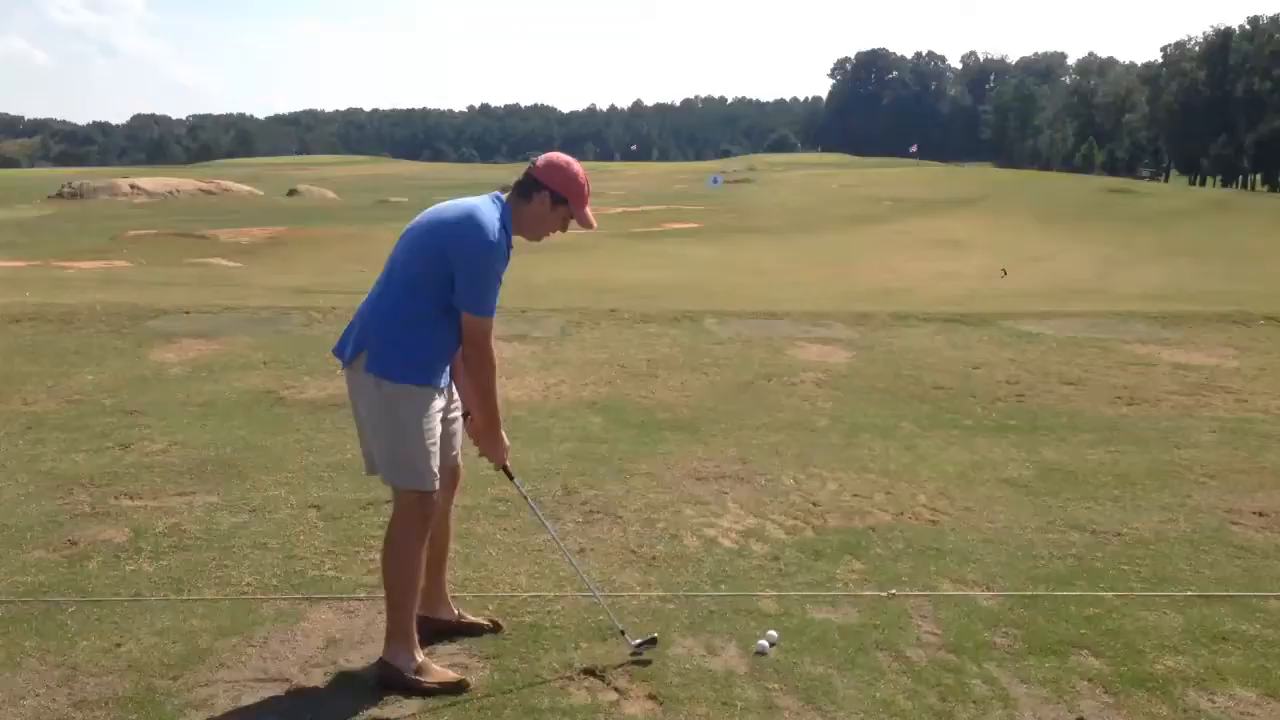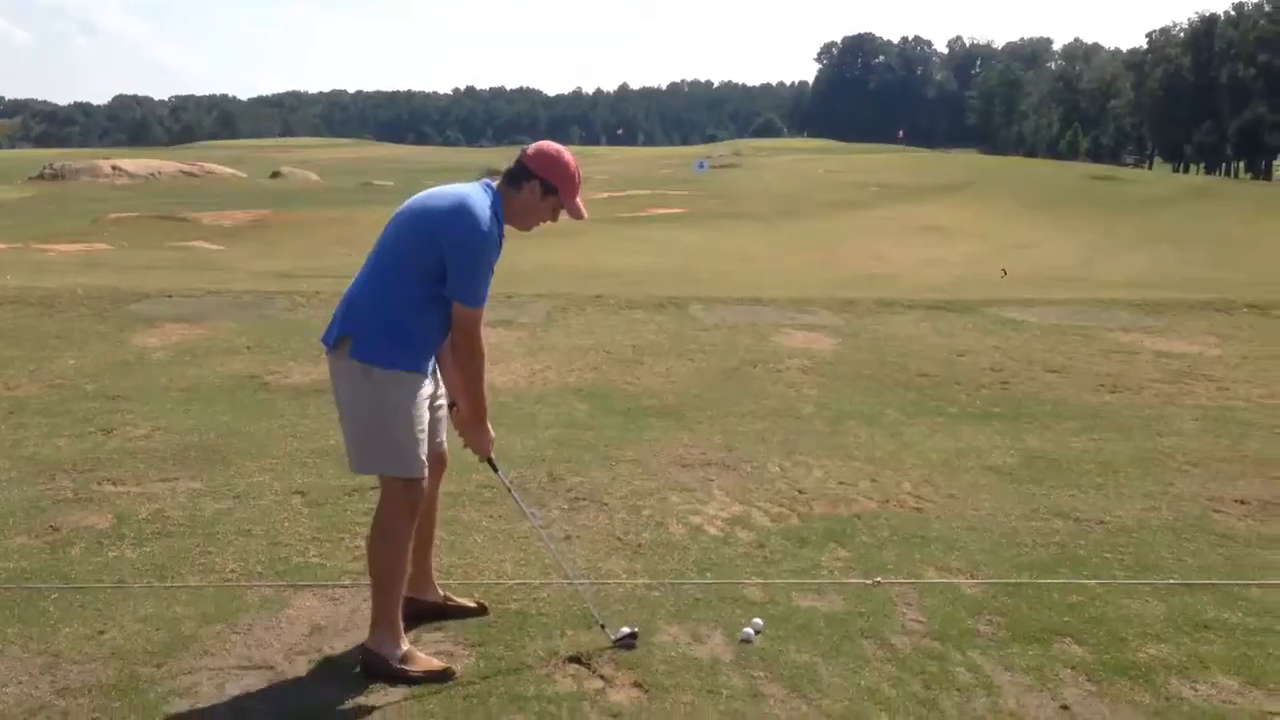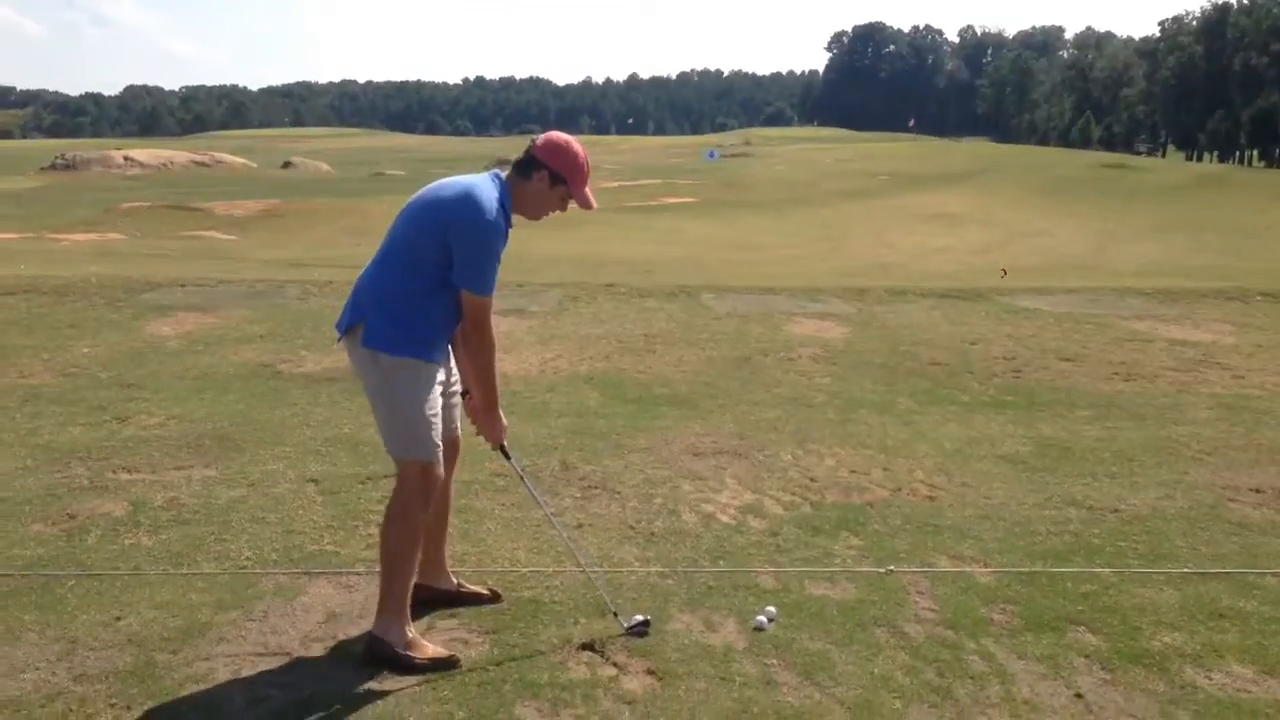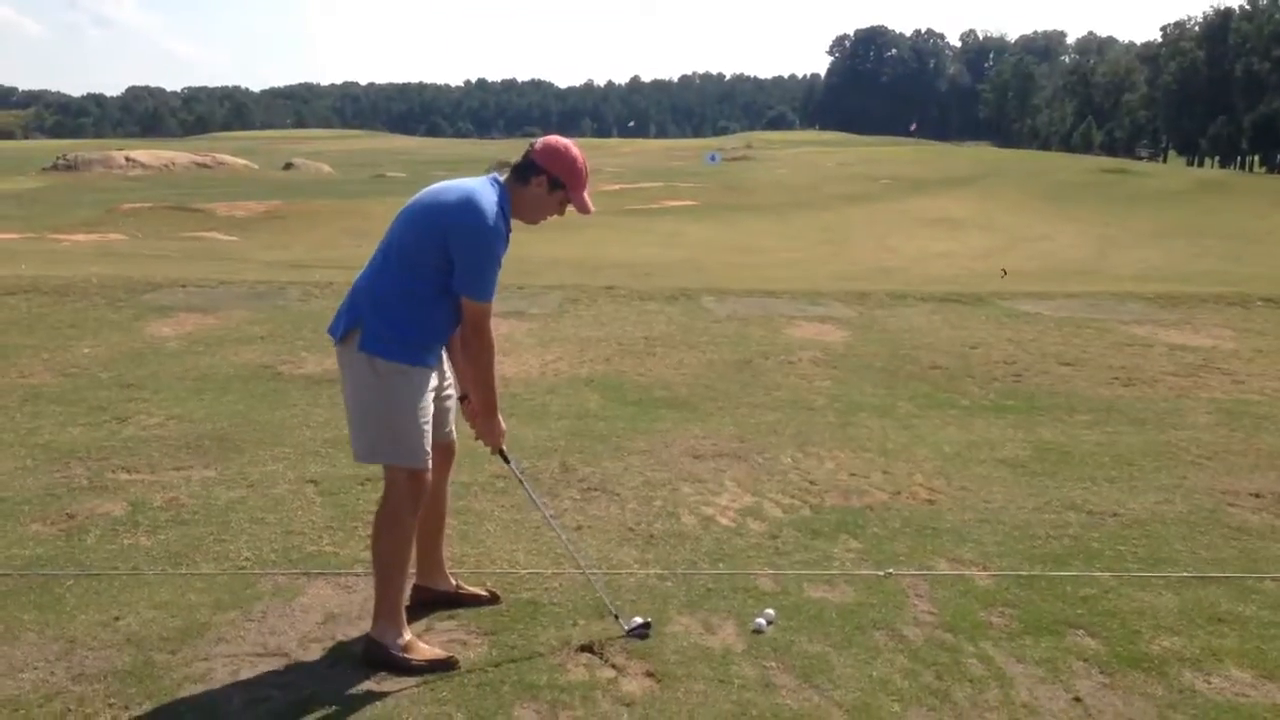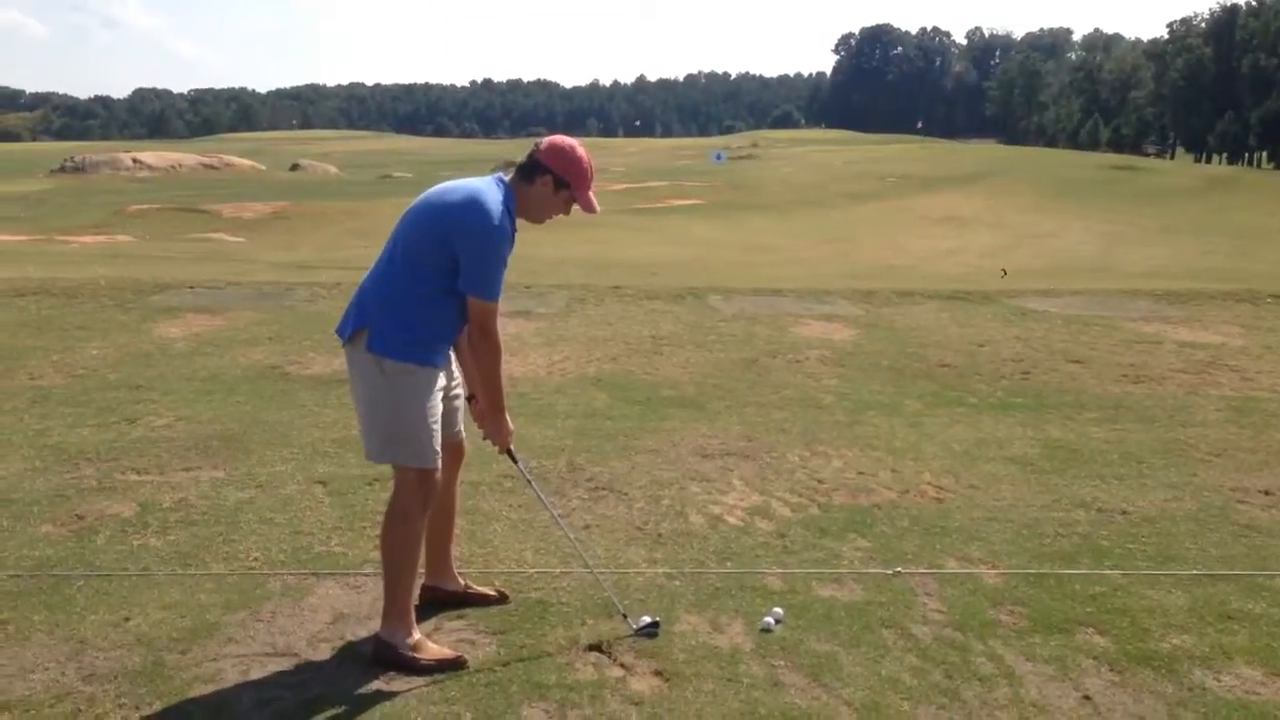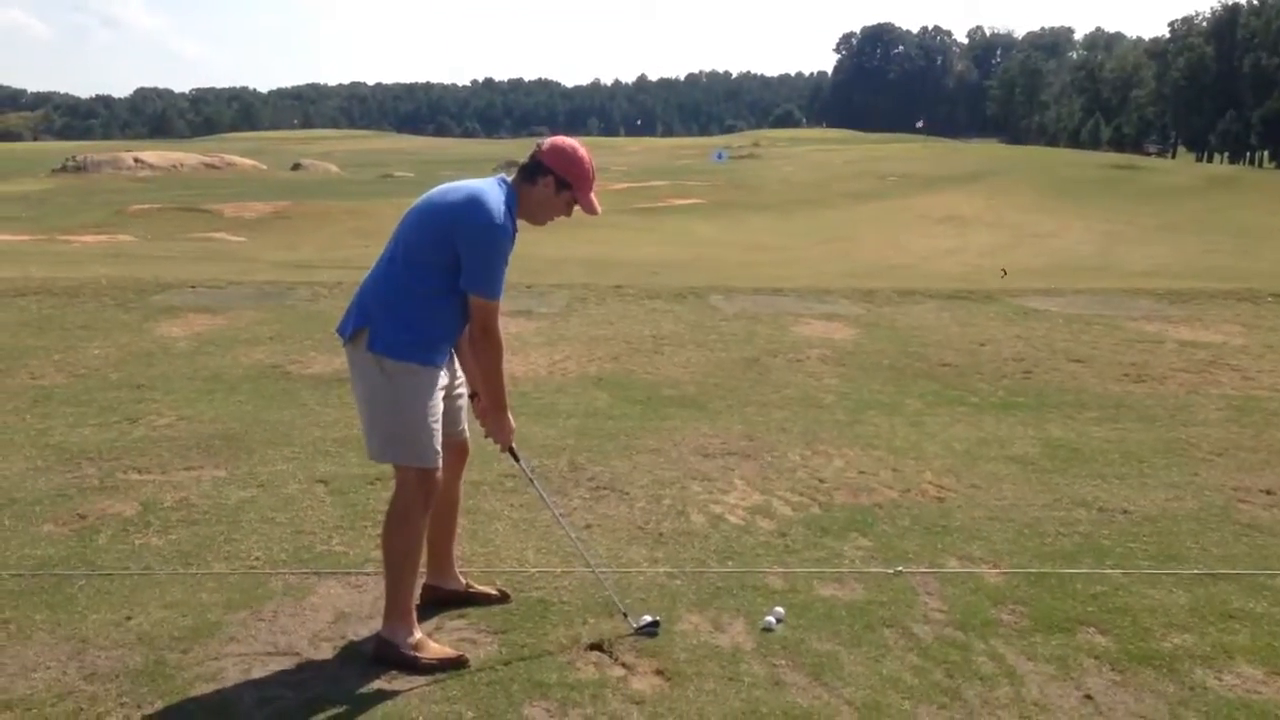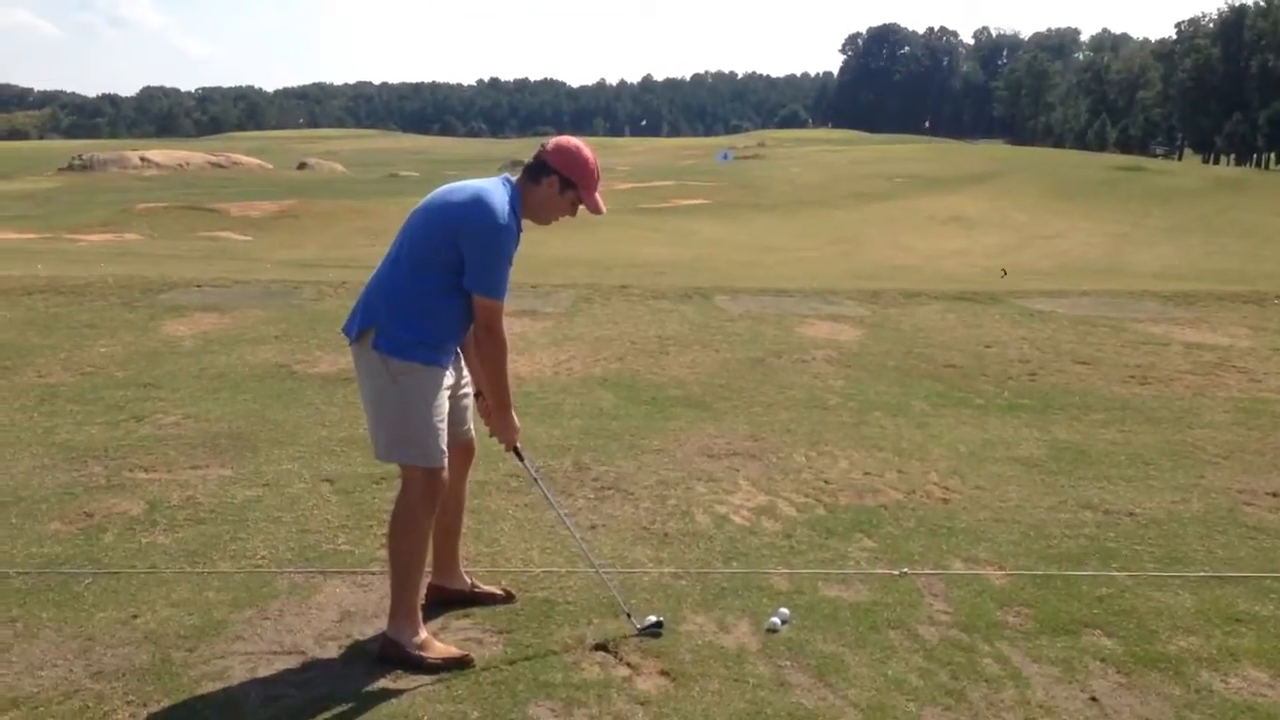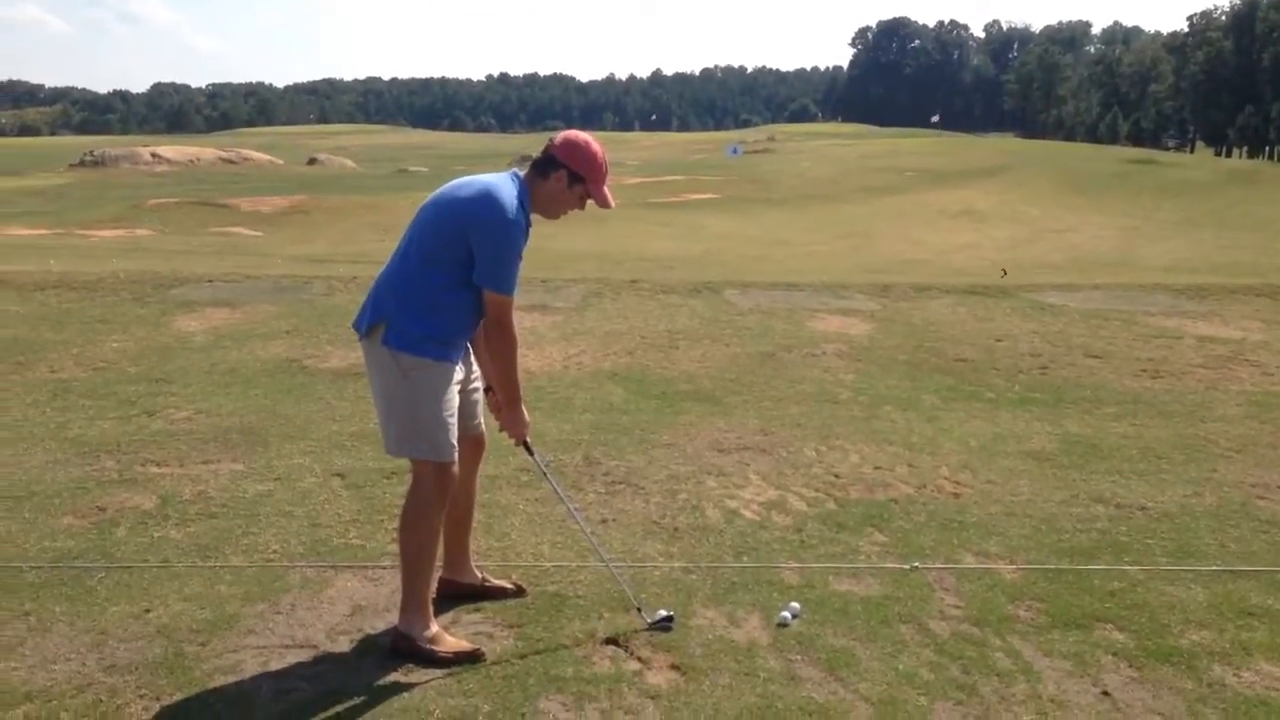
dt=0.3s
person 1, frame 1
left shoulder: (477, 218)
right shoulder: (485, 235)
right elbow: (478, 347)
left wrist: (472, 411)
right wrist: (492, 429)
left hip: (421, 366)
right hip: (393, 368)
left knee: (443, 485)
right knee: (418, 501)
left ankle: (433, 610)
right ankle: (399, 654)
person 1, frame 2
left shoulder: (467, 206)
right shoulder: (476, 224)
right elbow: (467, 337)
left wrist: (458, 402)
right wrist: (477, 420)
left hip: (403, 351)
right hip: (376, 355)
left knee: (429, 469)
right knee: (405, 490)
left ankle: (419, 592)
right ankle: (385, 643)
person 1, frame 3
left shoulder: (478, 197)
right shoulder: (482, 214)
left elbow: (458, 312)
right elbow: (477, 324)
left wrist: (472, 390)
right wrist: (490, 407)
left hip: (420, 338)
right hip: (391, 342)
left knee: (443, 454)
right knee: (421, 473)
left ankle: (432, 578)
right ankle: (389, 629)
person 1, frame 4
left shoulder: (476, 200)
right shoulder: (483, 219)
left elbow: (454, 316)
right elbow: (477, 331)
left wrist: (468, 393)
right wrist: (489, 413)
left hip: (414, 342)
right hip: (385, 347)
left knee: (438, 457)
right knee: (409, 479)
left ankle: (431, 580)
right ankle: (386, 632)
person 1, frame 5
left shoulder: (482, 200)
right shoulder: (488, 219)
left elbow: (460, 317)
right elbow: (484, 331)
left wrist: (475, 393)
right wrist: (497, 412)
left hip: (423, 344)
right hip: (392, 348)
left knee: (448, 456)
right knee: (418, 479)
left ankle: (440, 579)
right ankle: (396, 632)
person 1, frame 6
left shoulder: (484, 201)
right shoulder: (489, 218)
left elbow: (461, 315)
right elbow: (485, 329)
left wrist: (478, 392)
right wrist: (498, 410)
left hip: (424, 343)
right hip: (393, 348)
left knee: (452, 455)
right knee: (420, 479)
left ankle: (441, 578)
right ankle: (397, 631)
person 1, frame 7
left shoulder: (489, 201)
right shoulder: (494, 218)
left elbow: (468, 316)
right elbow: (489, 329)
left wrist: (483, 391)
right wrist: (503, 410)
left hip: (431, 343)
right hip: (398, 346)
left knee: (458, 455)
right knee: (426, 478)
left ankle: (447, 578)
right ankle: (403, 630)
person 1, frame 8
left shoulder: (500, 197)
right shoulder: (503, 213)
left elbow: (478, 311)
right elbow: (499, 324)
left wrist: (493, 386)
right wrist: (513, 405)
left hip: (440, 339)
right hip: (408, 342)
left knee: (468, 450)
right knee: (436, 473)
left ankle: (457, 572)
right ankle: (414, 624)
